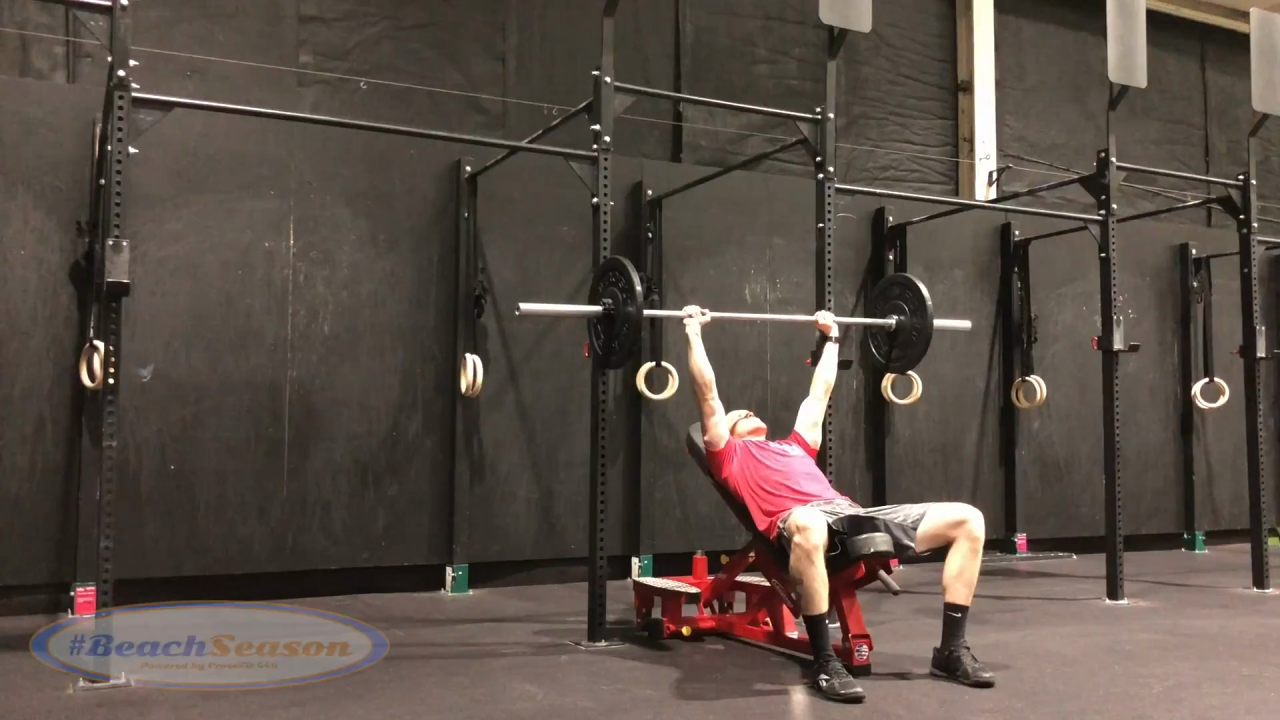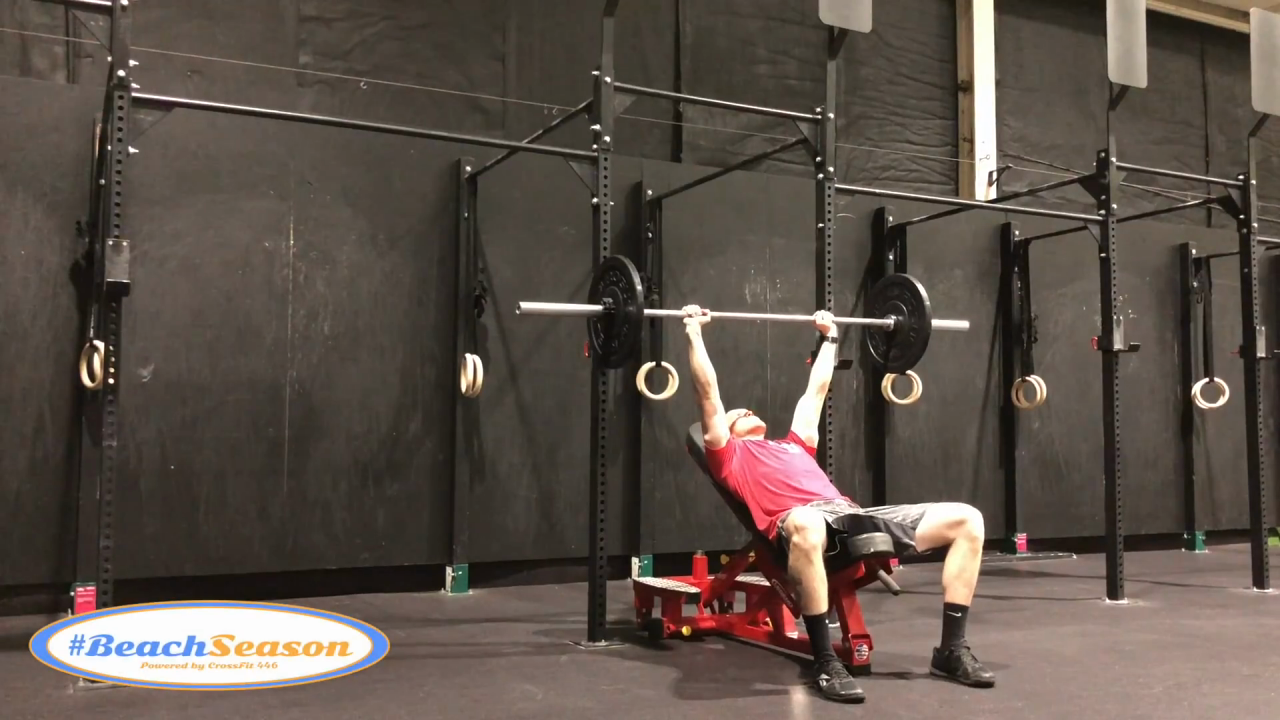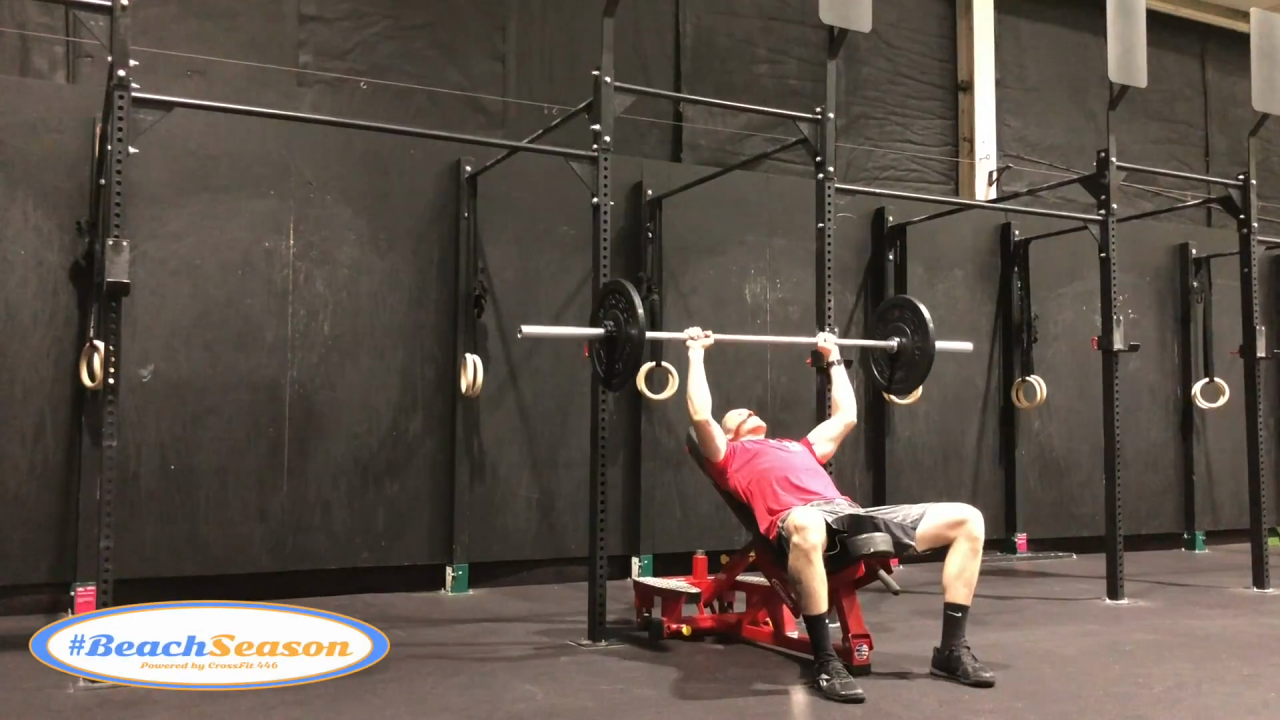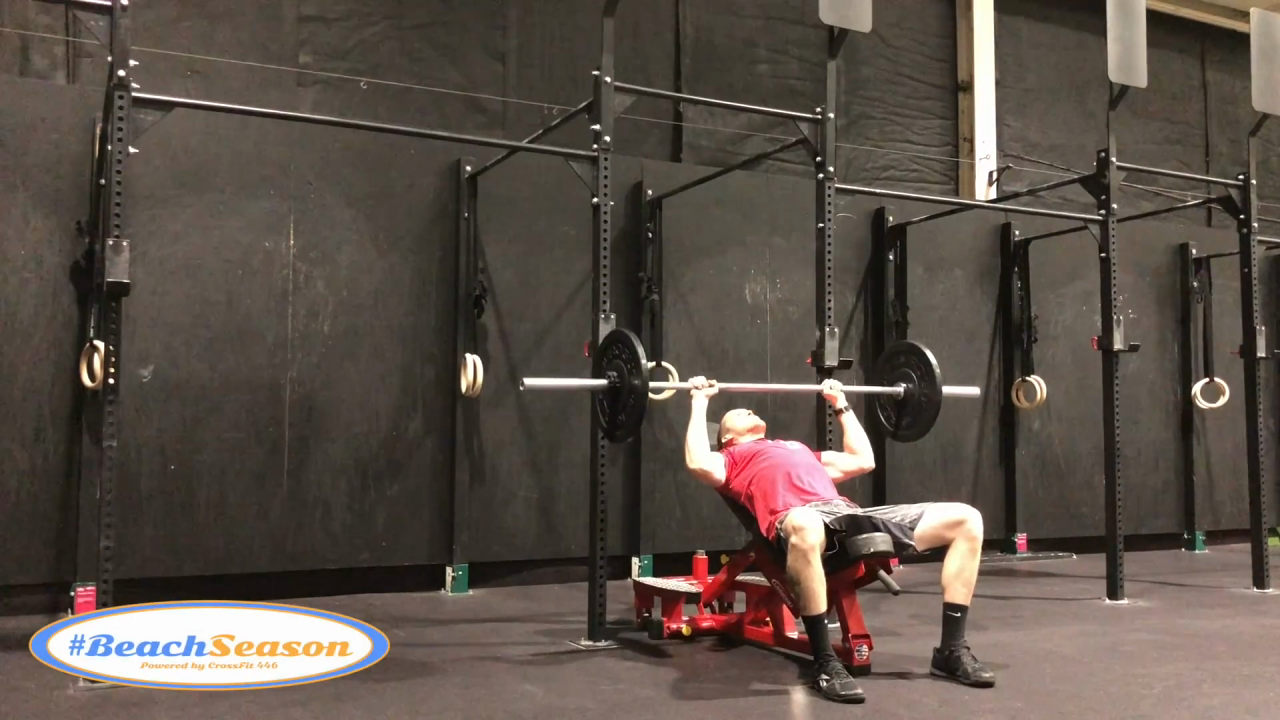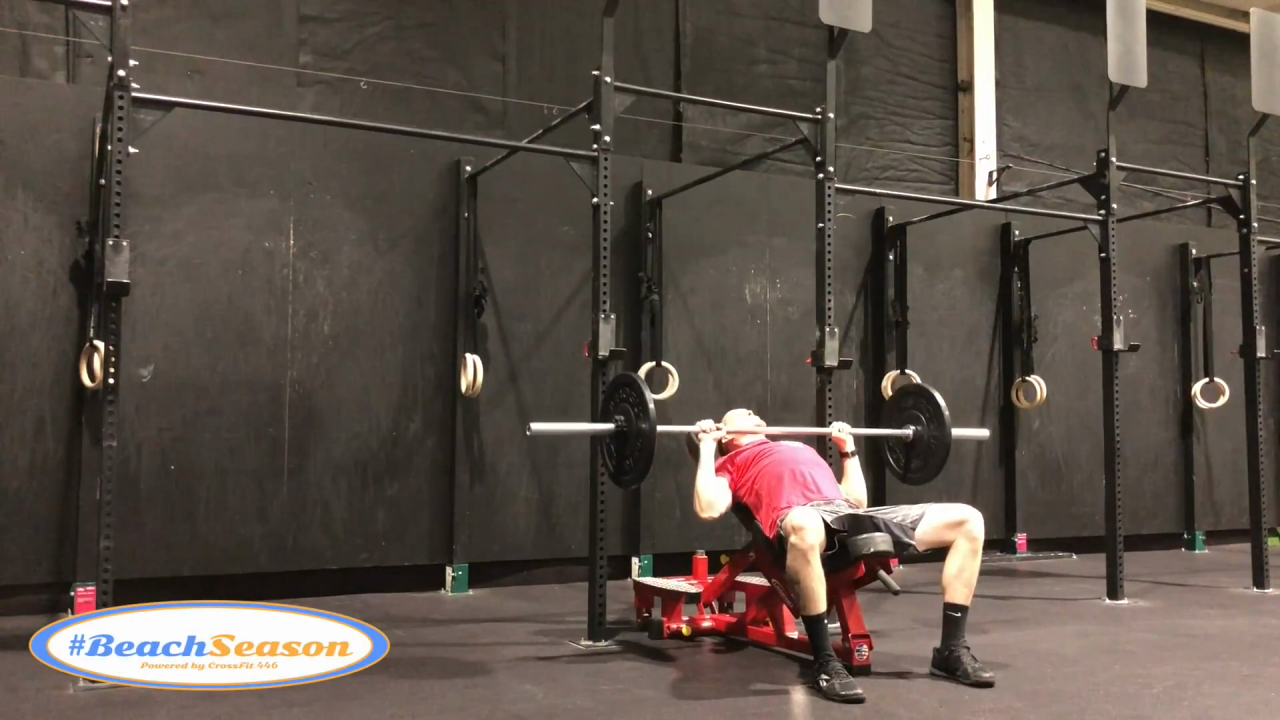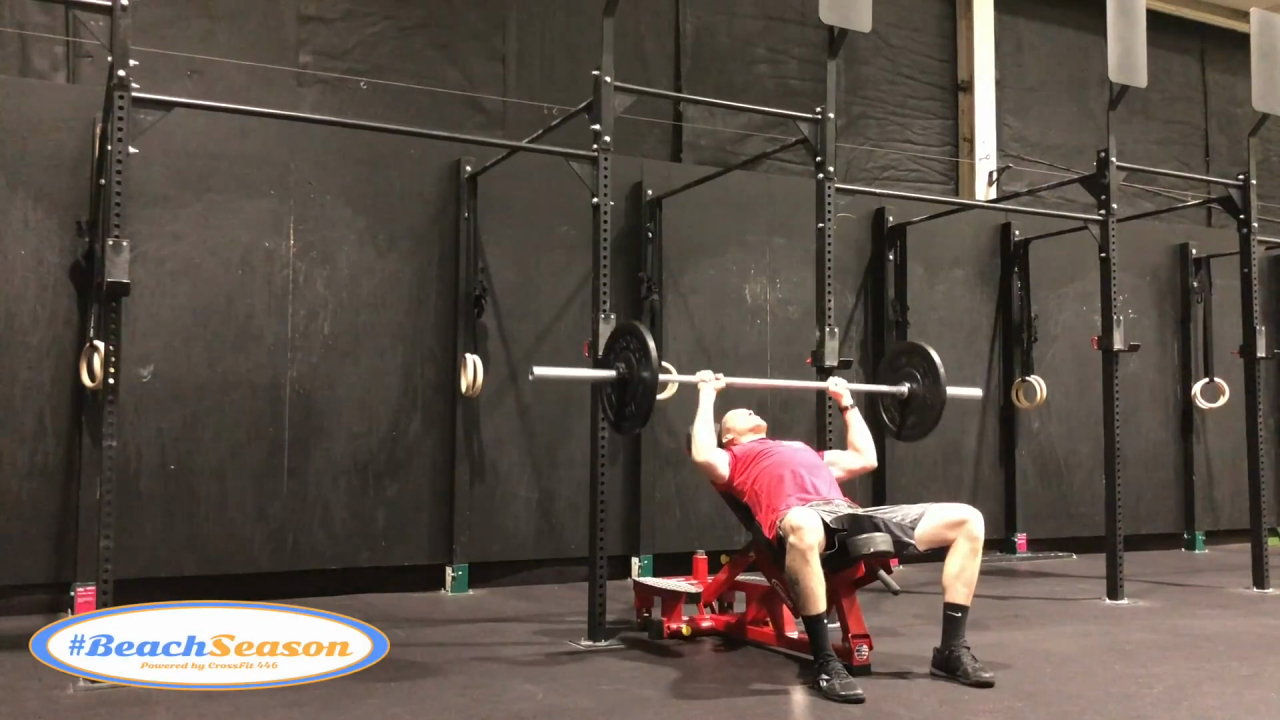
dt=0.7s
person 1, frame 1
left shoulder: (795, 446)
right shoulder: (730, 455)
left elbow: (820, 393)
right elbow: (707, 394)
left wrist: (832, 336)
right wrist: (694, 333)
left hip: (853, 514)
right hip: (802, 520)
left knee: (968, 520)
right knee: (808, 526)
left ankle: (952, 650)
right ankle: (825, 662)
person 1, frame 2
left shoulder: (795, 444)
right shoulder: (729, 453)
left elbow: (816, 390)
right elbow: (708, 392)
left wrist: (829, 336)
right wrist: (694, 332)
left hip: (851, 514)
right hip: (801, 521)
left knee: (967, 520)
right knee: (807, 526)
left ankle: (952, 650)
right ankle: (826, 662)
person 1, frame 3
left shoulder: (798, 448)
right shoulder: (730, 457)
left elbow: (846, 416)
right elbow: (701, 416)
left wrist: (834, 359)
right wrist: (696, 353)
left hip: (853, 515)
right hip: (803, 518)
left knee: (967, 520)
right knee: (806, 527)
left ankle: (952, 650)
right ankle: (826, 662)
person 1, frame 4
left shoulder: (799, 448)
right shoulder: (730, 459)
left elbow: (863, 461)
right elbow: (699, 464)
left wrist: (841, 405)
right wrist: (700, 403)
left hip: (852, 514)
right hip: (801, 521)
left knee: (966, 520)
right knee: (804, 527)
left ankle: (952, 650)
right ankle: (825, 662)
person 1, frame 5
left shoulder: (803, 450)
right shoulder: (731, 463)
right elbow: (709, 510)
left wrist: (848, 449)
right wrist: (707, 446)
left hip: (851, 516)
right hip: (803, 518)
left knee: (967, 521)
right knee: (804, 527)
left ankle: (952, 651)
right ankle: (825, 663)
person 1, frame 6
left shoulder: (803, 451)
right shoulder: (732, 460)
left elbow: (866, 459)
right elbow: (704, 456)
left wrist: (846, 403)
right wrist: (708, 396)
left hip: (852, 515)
right hip: (802, 518)
left knee: (967, 520)
right knee: (804, 527)
left ankle: (951, 651)
right ankle: (825, 662)
